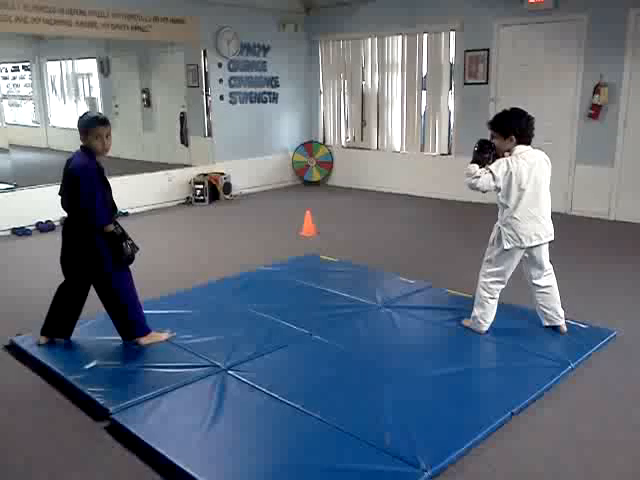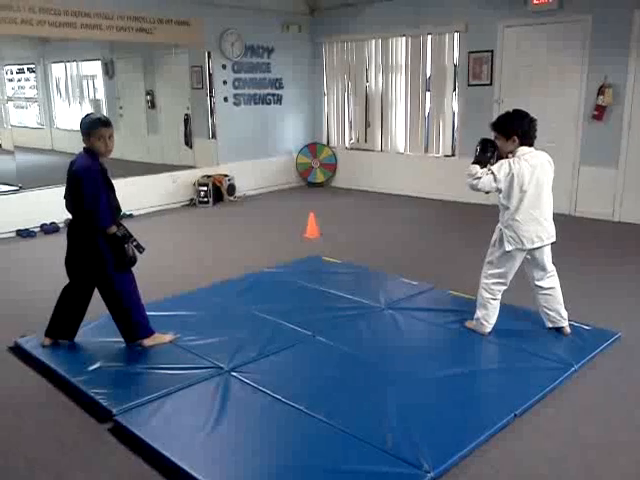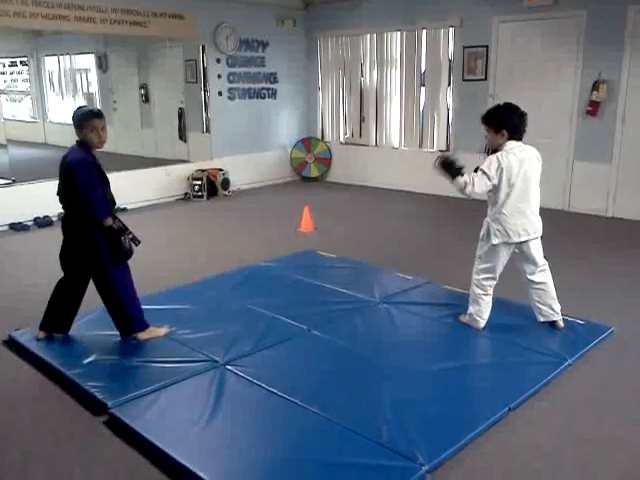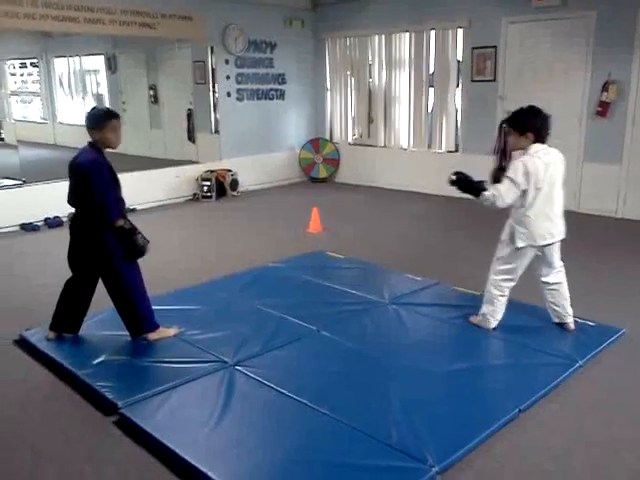
dt=0.3s
person 1, frame 1
left shoulder: (76, 161)
right shoulder: (87, 167)
right elbow: (95, 210)
right wrist: (114, 233)
left hip: (76, 233)
right hip: (91, 237)
left knee: (74, 283)
right knee: (118, 282)
left ankle: (50, 333)
right ankle: (140, 332)
person 1, frame 2
left shoulder: (80, 163)
right shoulder: (90, 169)
right elbow: (99, 212)
right wrist: (116, 236)
left hip: (81, 235)
right hip: (95, 238)
left knee: (80, 285)
right knee: (120, 284)
left ankle: (54, 334)
right ankle: (143, 334)
person 1, frame 3
left shoulder: (72, 156)
right shoulder: (83, 161)
right elbow: (94, 204)
right wrist: (112, 228)
left hip: (76, 228)
right hip: (90, 231)
left knee: (74, 278)
right knee: (116, 277)
left ankle: (49, 327)
right ankle: (138, 327)
person 1, frame 4
left shoulder: (82, 157)
right shoulder: (96, 163)
right elbow: (107, 206)
right wrist: (123, 227)
left hip: (83, 228)
right hip: (100, 232)
left knee: (82, 278)
right knee: (126, 277)
left ankle: (59, 327)
right ankle: (148, 328)
person 2, frame 1
left shoulder: (507, 165)
right shoulder: (543, 159)
left elbow: (475, 181)
left hip: (512, 232)
right hip: (539, 230)
left knee: (491, 277)
right knee: (542, 275)
left ankle: (479, 322)
right ankle: (557, 321)
person 2, frame 2
left shoulder: (509, 167)
right shoulder: (545, 160)
left elbow: (476, 182)
left wrist: (479, 161)
left hip: (514, 234)
right hip: (541, 232)
left knee: (493, 278)
right knee: (545, 277)
left ankle: (482, 323)
right ankle: (560, 322)
person 2, frame 3
left shoulder: (497, 161)
right shoulder: (533, 155)
left elbow: (472, 188)
left wrist: (455, 172)
left hip: (502, 228)
right hip: (529, 226)
left knee: (484, 273)
right knee: (538, 271)
left ankle: (476, 317)
right ankle: (553, 316)
person 2, frame 4
left shoulder: (523, 164)
right shoulder: (557, 157)
left elbow: (500, 199)
left wrist: (473, 187)
right wrist: (508, 177)
left hip: (524, 231)
right hip: (551, 229)
left knee: (502, 275)
right knee: (553, 274)
left ankle: (488, 318)
right ankle: (565, 318)
